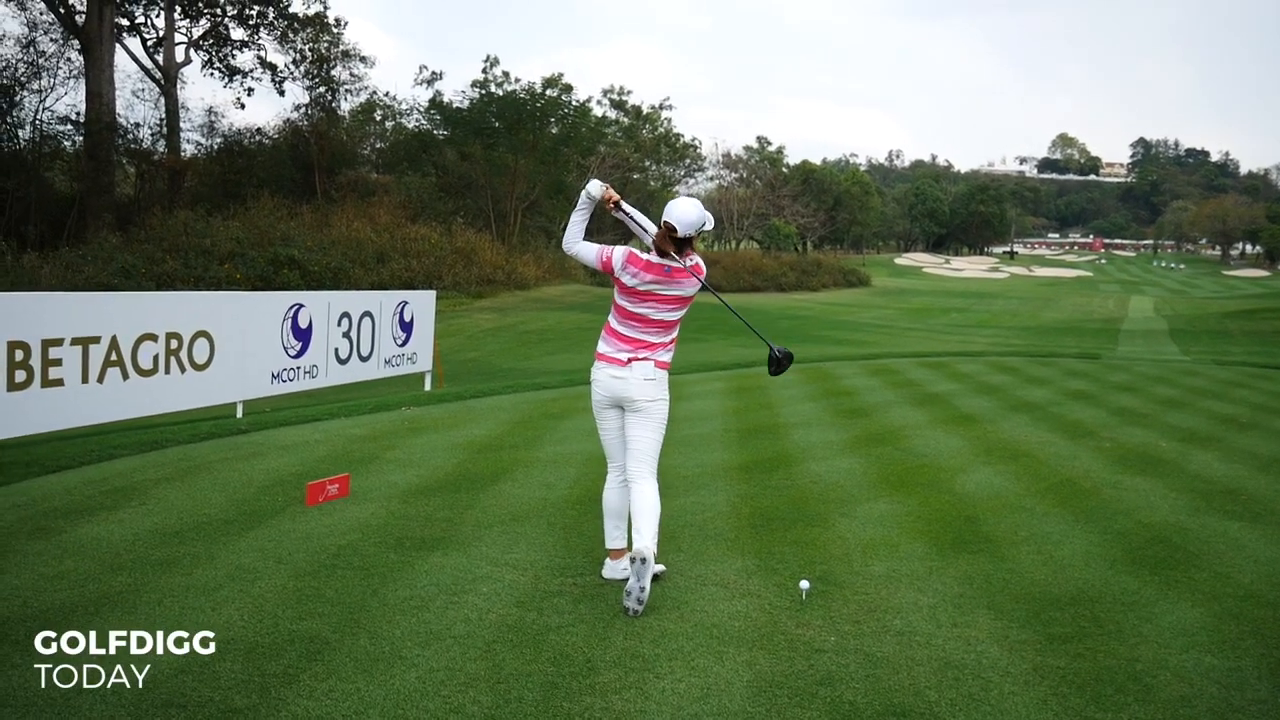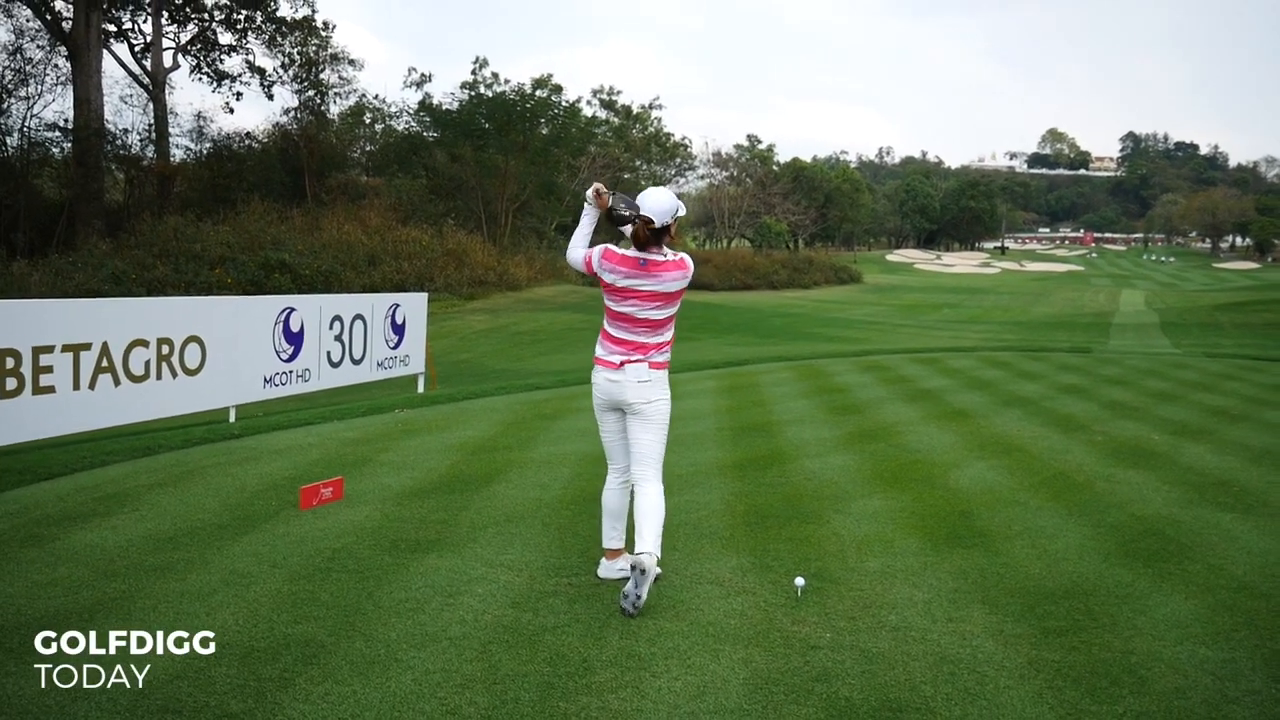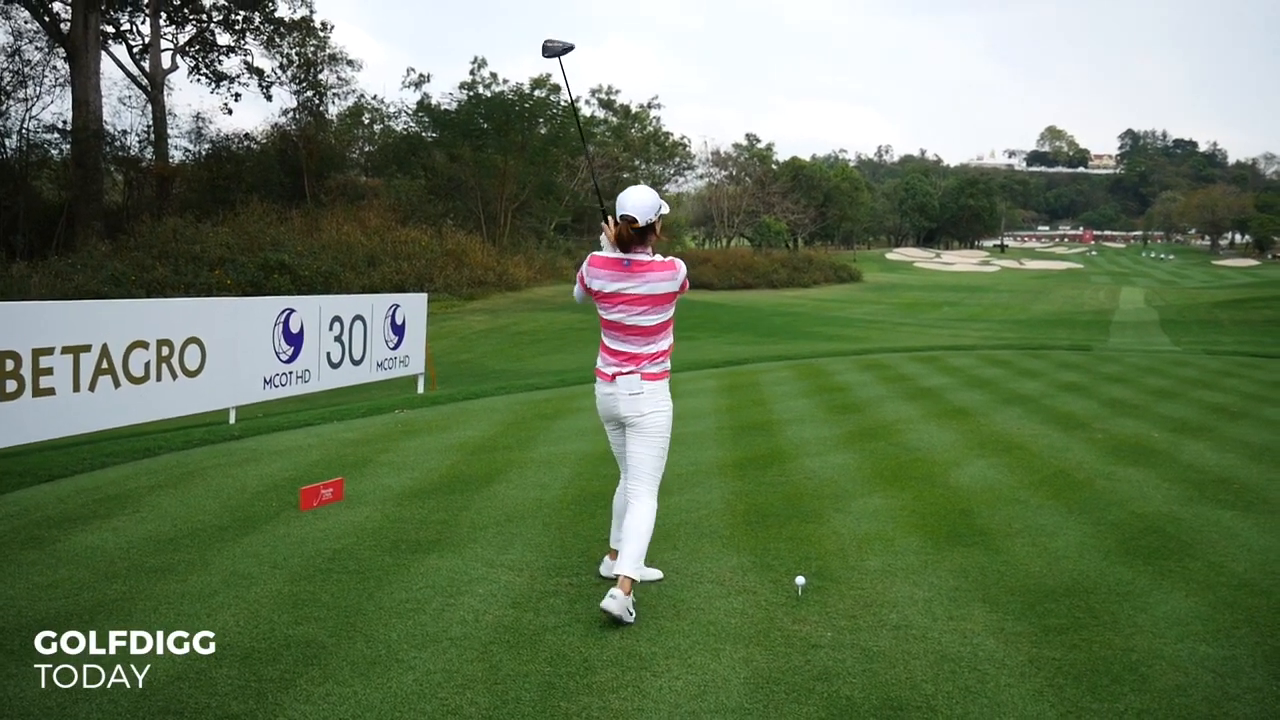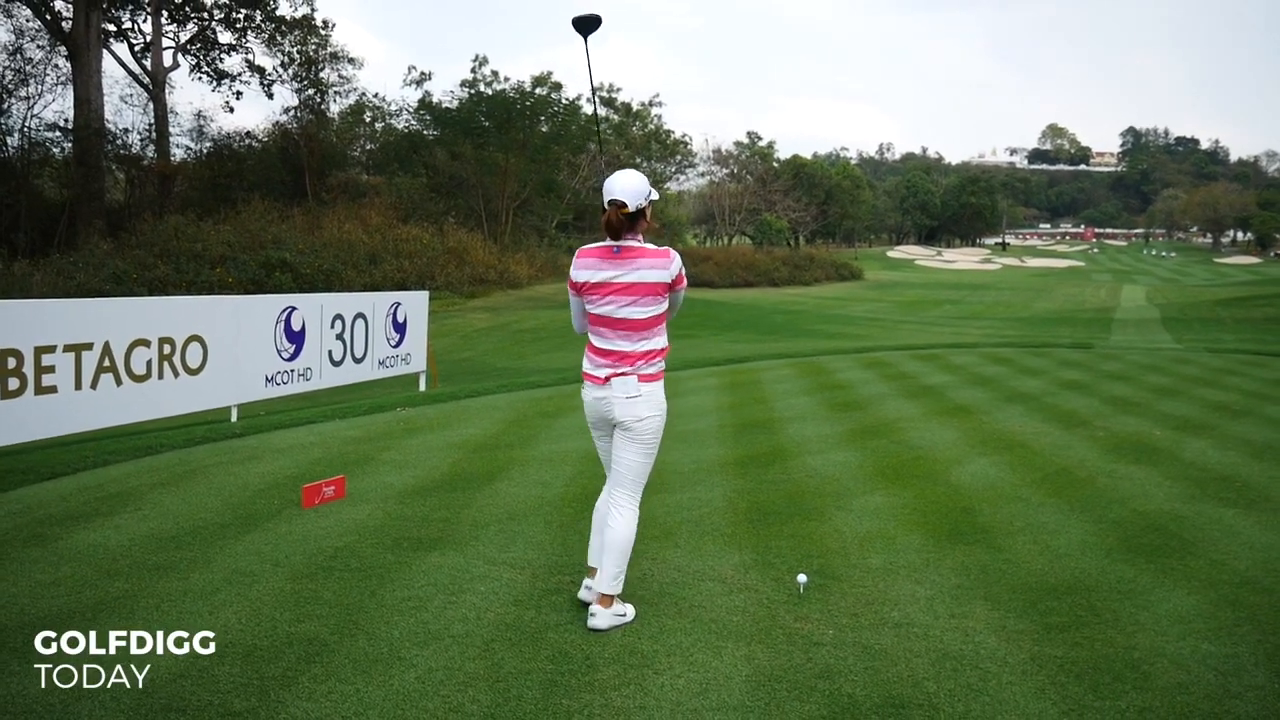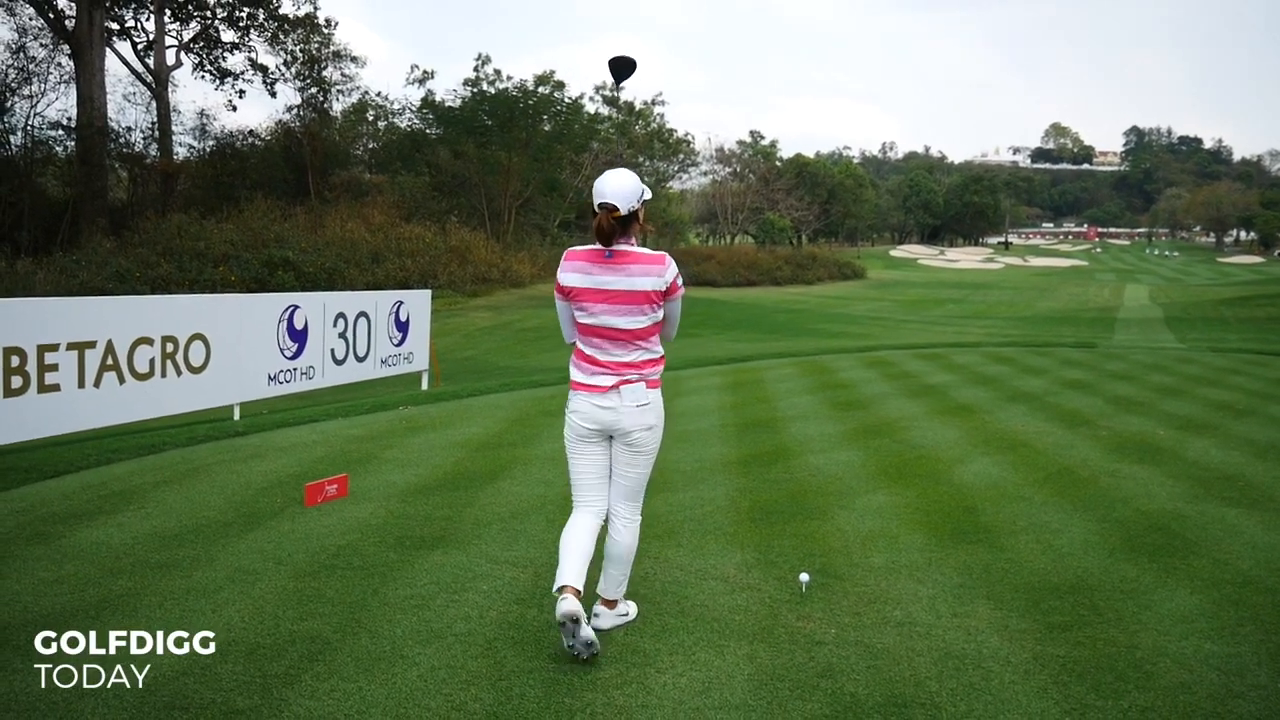
dt=0.3s
person 1, frame 1
left shoulder: (627, 261)
right shoulder: (696, 272)
left elbow: (571, 245)
right elbow: (662, 245)
left wrist: (589, 197)
right wrist: (622, 207)
left hip: (606, 376)
right hip: (648, 383)
left knee: (618, 471)
right knee: (642, 476)
left ankle: (617, 557)
right ankle: (643, 551)
person 1, frame 2
left shoulder: (608, 259)
right shoulder: (683, 266)
left elbow: (573, 255)
left wrist: (592, 208)
right wrist: (613, 211)
left hip: (606, 379)
right hip: (648, 385)
left knee: (618, 472)
right knee: (648, 479)
left ankle: (613, 557)
right ankle: (646, 556)
person 1, frame 3
left shoulder: (594, 266)
right shoulder: (673, 270)
left elbow: (579, 296)
left wrist: (609, 247)
right wrist: (619, 248)
left hip: (608, 390)
right hip: (648, 395)
left knee: (631, 478)
right knee: (646, 494)
left ankle: (618, 559)
right ankle: (620, 589)
person 1, frame 4
left shoulder: (583, 260)
right shoulder: (667, 261)
left hip: (596, 391)
right hip: (641, 395)
left knee: (615, 485)
right knee: (626, 499)
left ankle: (595, 574)
right ankle: (605, 602)
person 1, frame 5
left shoulder: (570, 263)
right shoulder: (661, 267)
left elbow: (570, 333)
right elbow: (667, 332)
left hip: (585, 404)
right hip: (639, 404)
left knee: (586, 509)
right knee: (625, 511)
left ankle: (569, 599)
right ankle: (608, 605)
